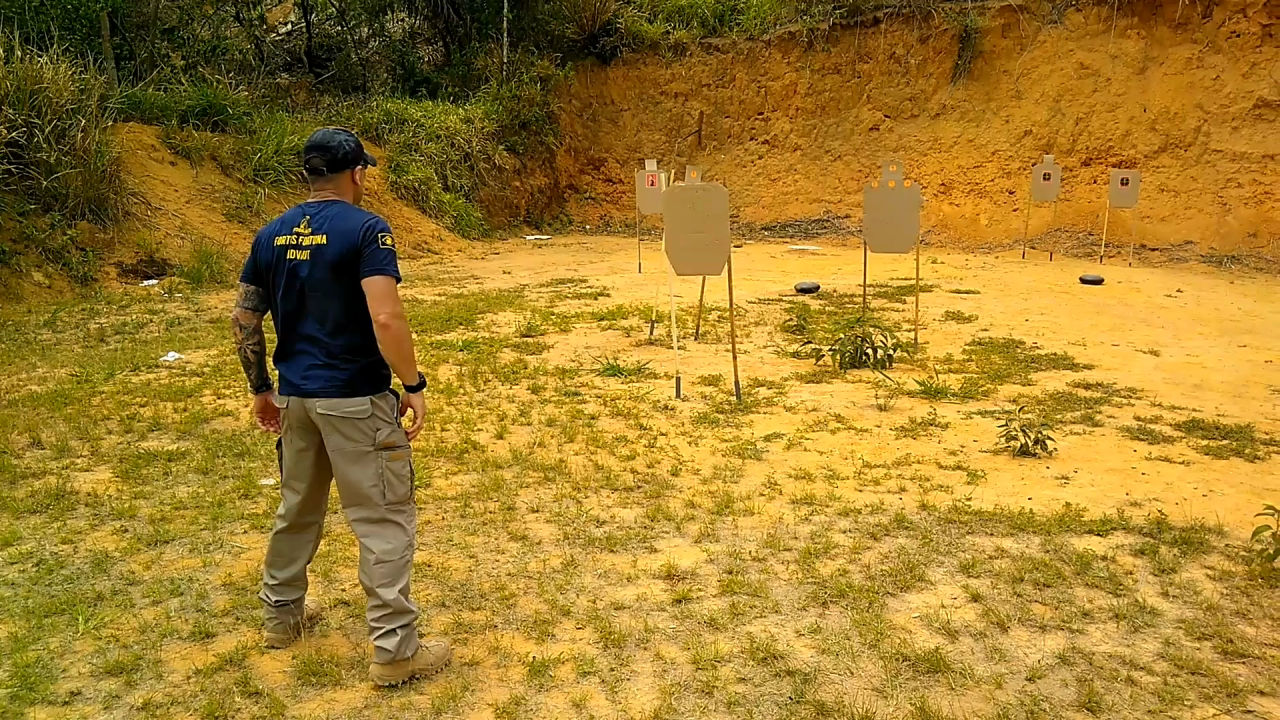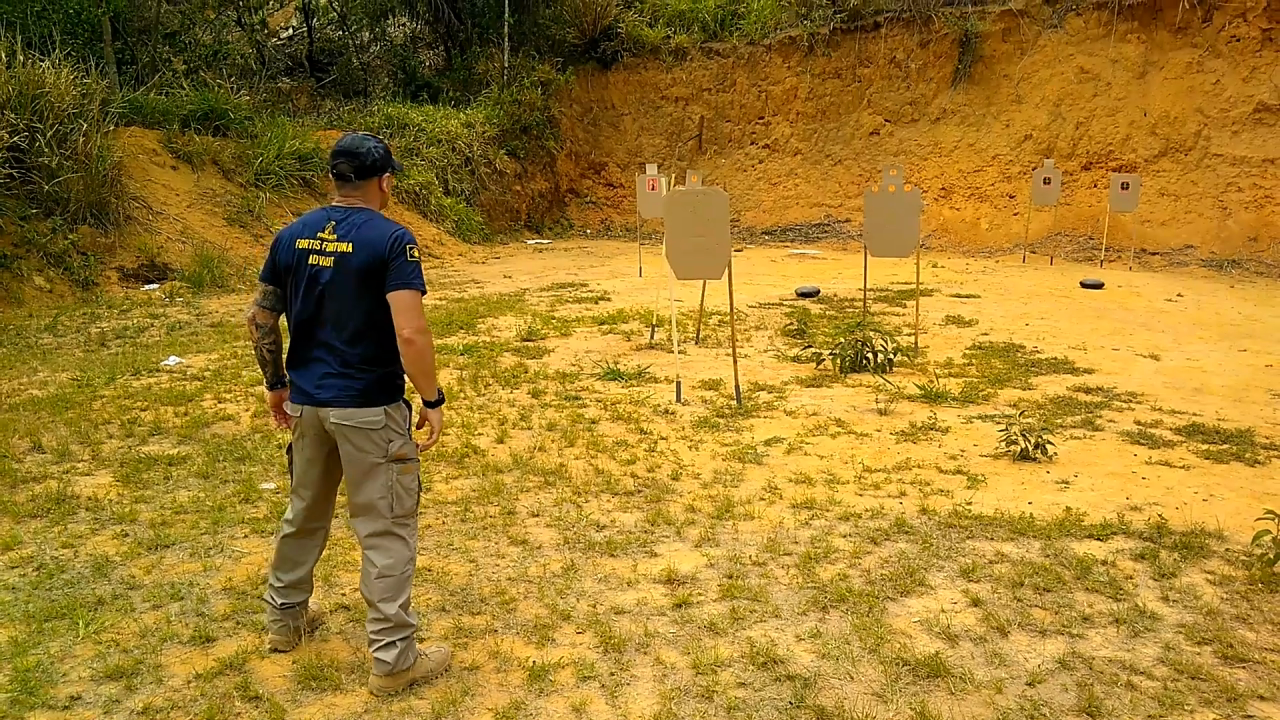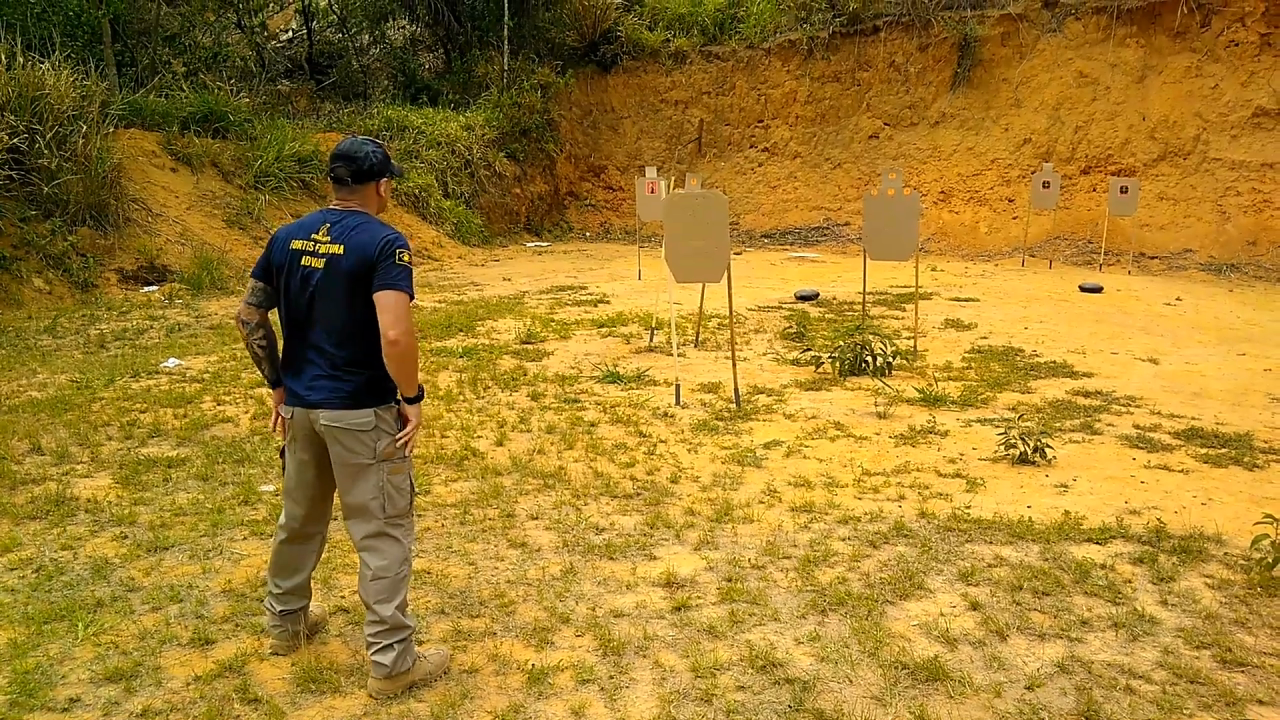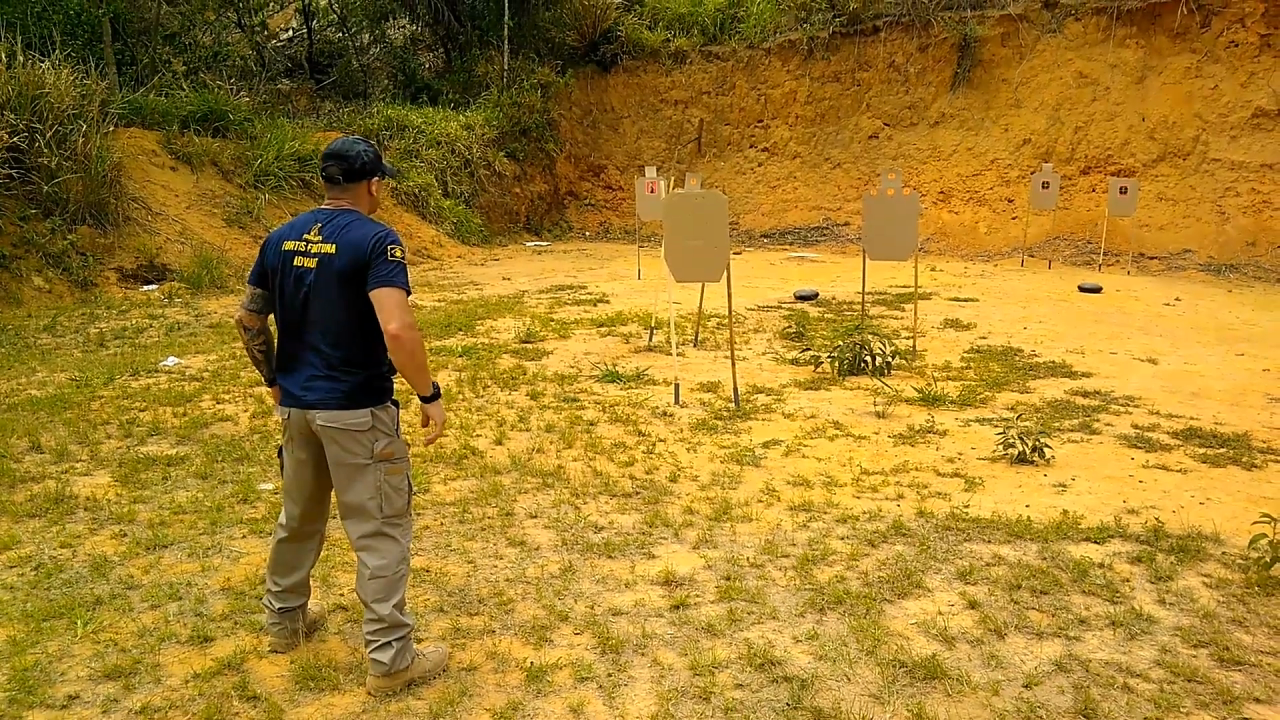
dt=0.3s
person 1, frame 1
left shoulder: (270, 235)
right shoulder: (366, 229)
left elbow: (243, 319)
right elbow: (386, 319)
left wrist: (261, 388)
right wrist: (414, 385)
left hip: (296, 395)
right hip: (356, 398)
left knee: (296, 507)
right knee: (384, 519)
left ankle: (281, 615)
right ankle: (395, 648)
person 1, frame 2
left shoulder: (291, 236)
right shoulder: (391, 239)
left elbow: (261, 319)
right elbow: (411, 334)
left wrist: (276, 383)
right wrist: (432, 400)
left hip: (307, 401)
right hip: (369, 408)
left knee: (304, 512)
right knee: (388, 531)
left ankle: (285, 616)
right ankle: (392, 659)
person 1, frame 3
left shoulder: (287, 237)
right shoulder: (383, 242)
left elbow: (249, 316)
right elbow: (395, 336)
left wrist: (278, 383)
right wrist: (412, 398)
left hip: (302, 404)
right hip: (362, 411)
left knee: (299, 517)
right knee: (383, 533)
left ankle: (287, 621)
right ankle: (391, 661)
person 1, frame 4
left shoulder: (280, 239)
right shoulder: (375, 239)
left elbow: (249, 320)
right elbow: (397, 330)
left wrist: (275, 378)
right wrist: (429, 394)
left hip: (297, 404)
right hip: (357, 410)
left knee: (298, 515)
right knee: (381, 530)
left ankle: (285, 619)
right ankle: (390, 659)
